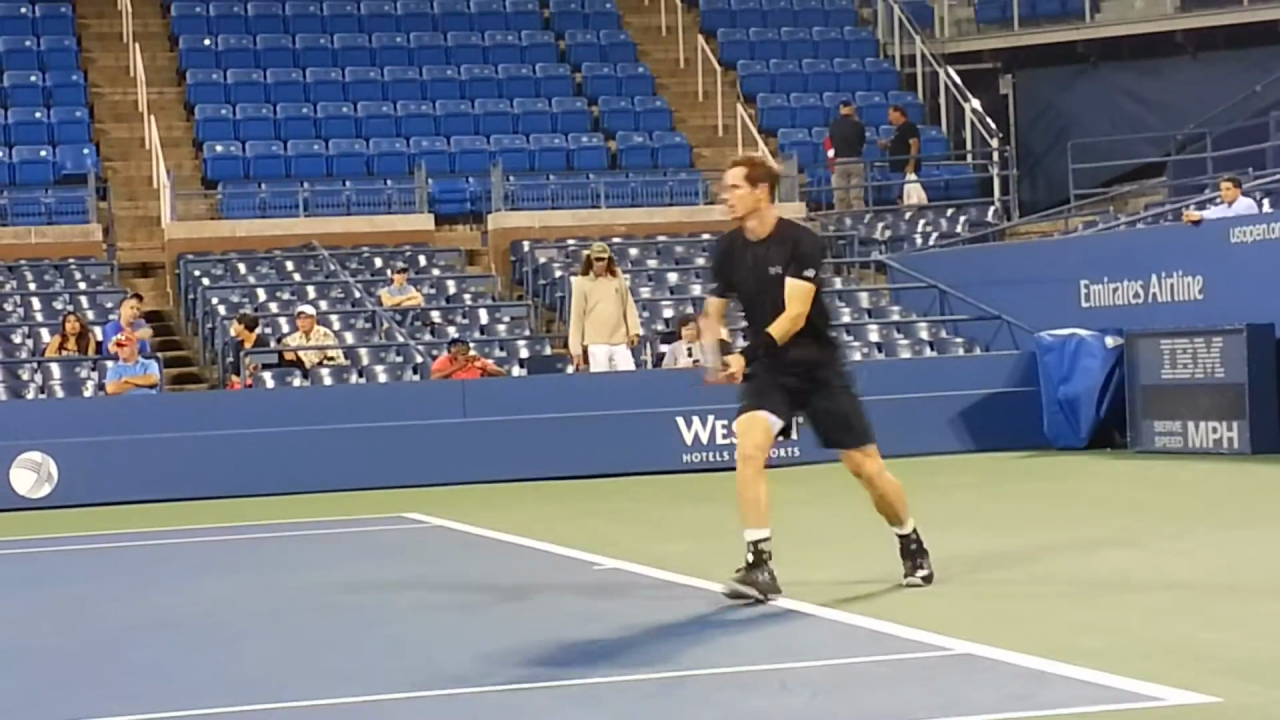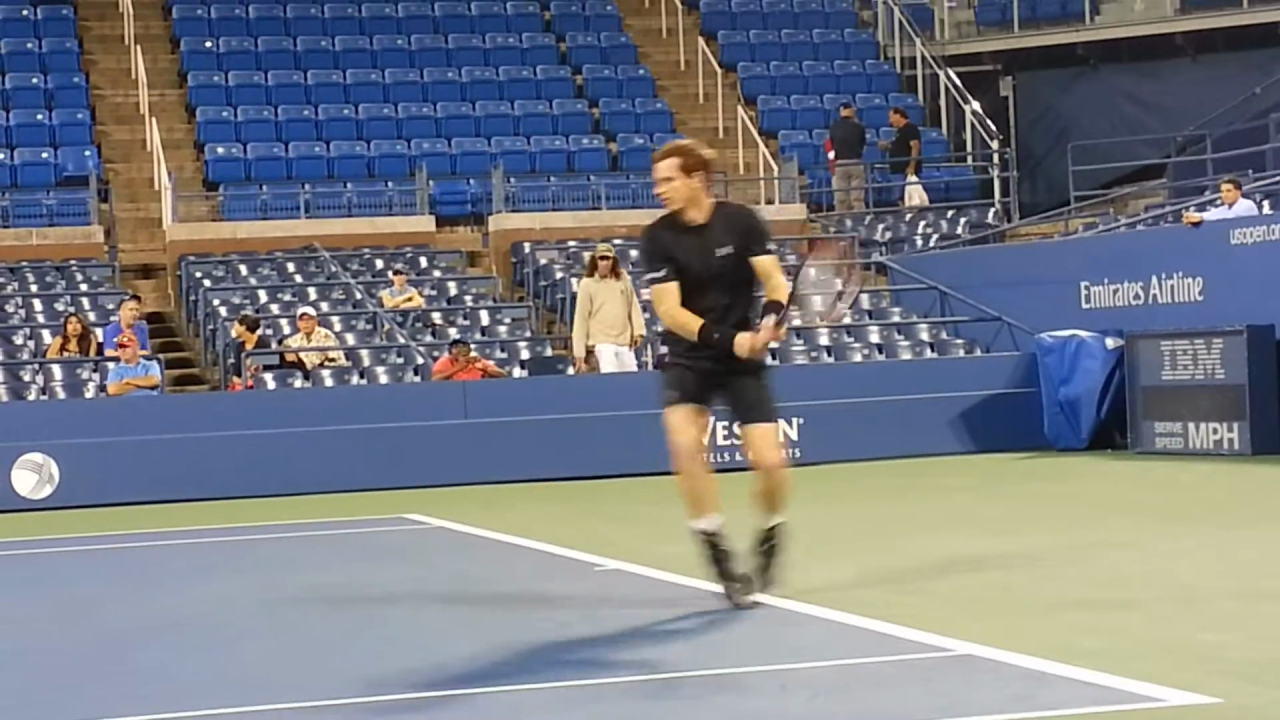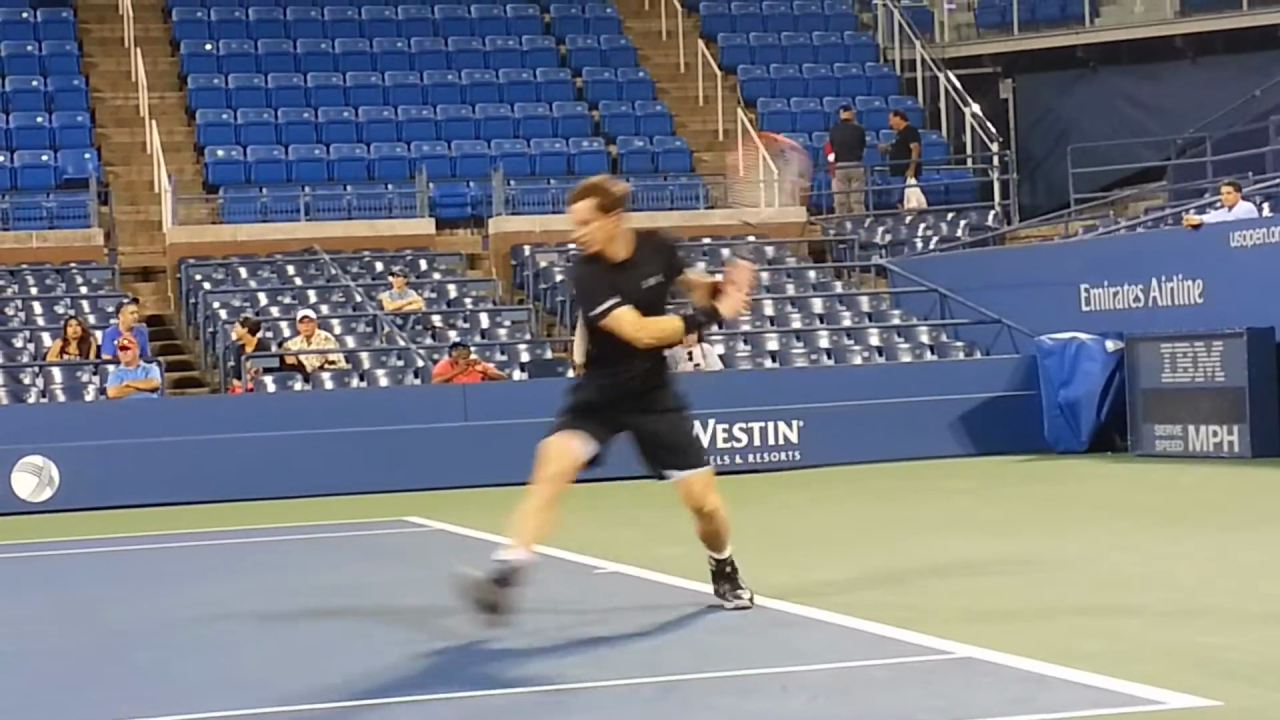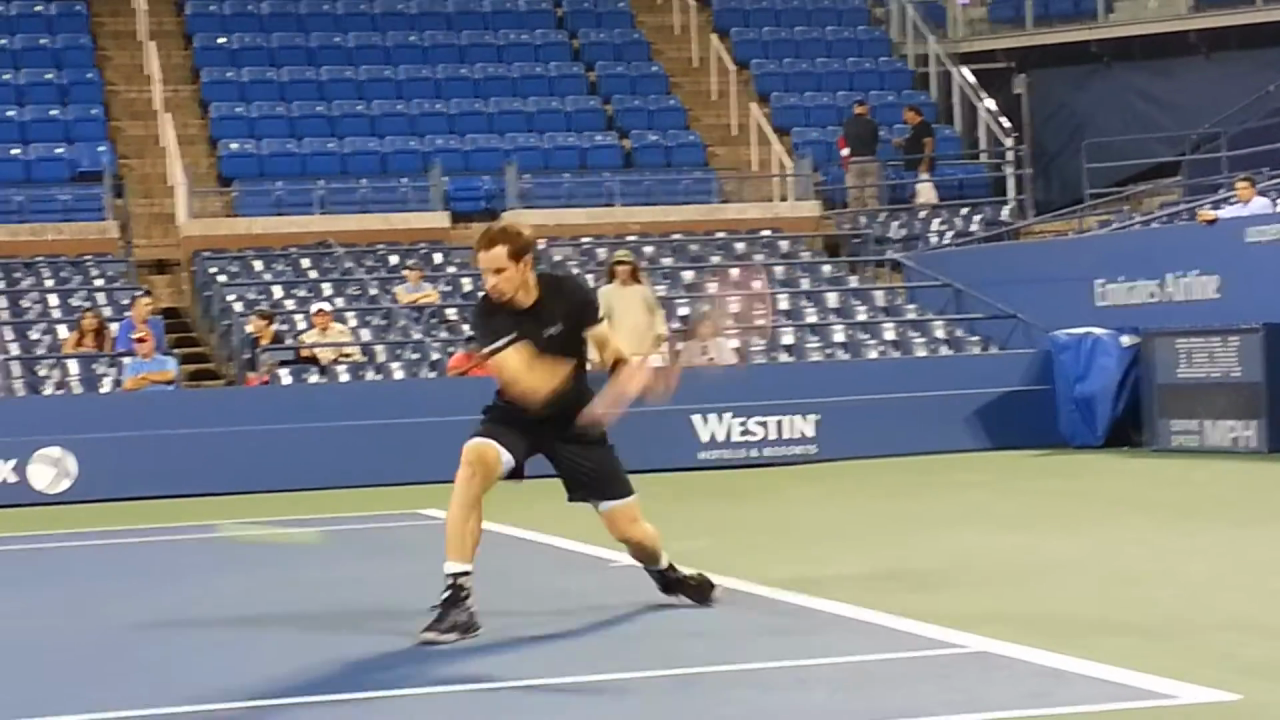
dt=0.2s
person 1, frame 1
left shoulder: (800, 241)
right shoulder: (726, 249)
left elbow: (796, 313)
right elbow: (713, 313)
left wrist: (749, 355)
right wrist: (716, 358)
left hip: (819, 370)
right hip: (766, 375)
left knee: (868, 469)
right knee: (748, 450)
left ankle: (912, 545)
right ankle: (759, 566)
person 1, frame 2
left shoulder: (741, 220)
right shoulder: (658, 238)
left elbow: (774, 279)
right elbow: (668, 312)
left wrist: (771, 322)
right wrist: (728, 339)
left hip: (742, 361)
right hip: (687, 358)
left knee: (770, 459)
right knee: (686, 445)
left ankle: (771, 537)
right ankle: (717, 550)
person 1, frame 3
left shoulder: (659, 247)
right shoulder: (588, 276)
left elbow: (691, 289)
right elbow: (642, 334)
left wrist: (722, 287)
right wrist: (713, 314)
left hip: (652, 394)
right hip: (598, 393)
left knee: (704, 499)
right knee: (552, 470)
left ankle: (724, 572)
right ankle: (503, 578)
person 1, frame 4
left shoulder: (569, 293)
right shoulder: (487, 316)
left elbow: (607, 344)
right elbow: (524, 382)
left wrist: (626, 369)
left hip: (575, 419)
right hip: (515, 419)
left knee: (627, 527)
right knee: (473, 469)
left ankle: (667, 574)
right ankle: (457, 599)
